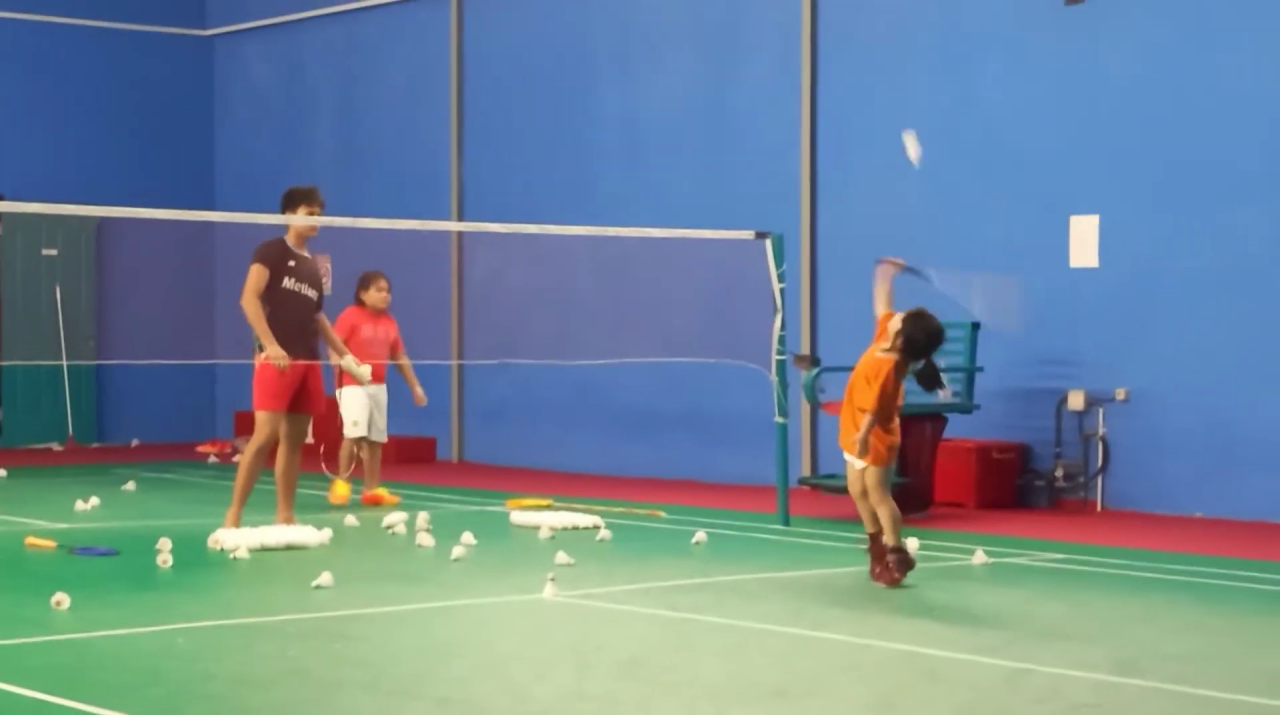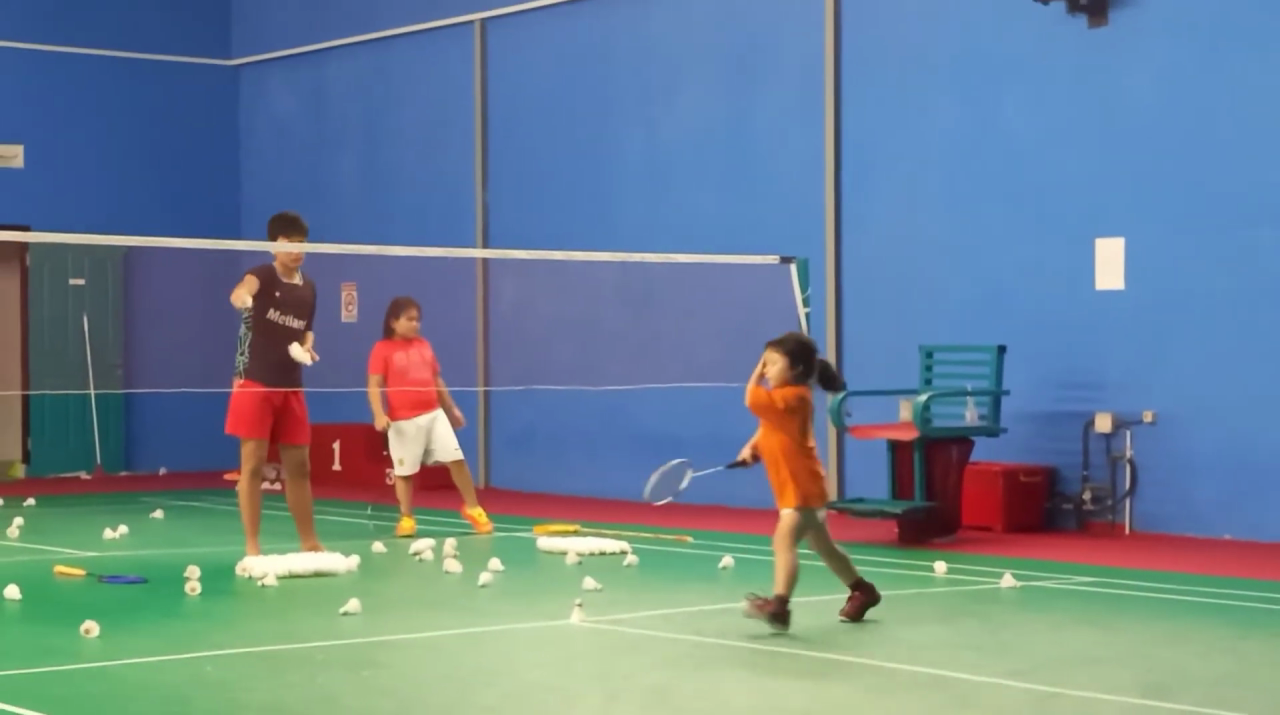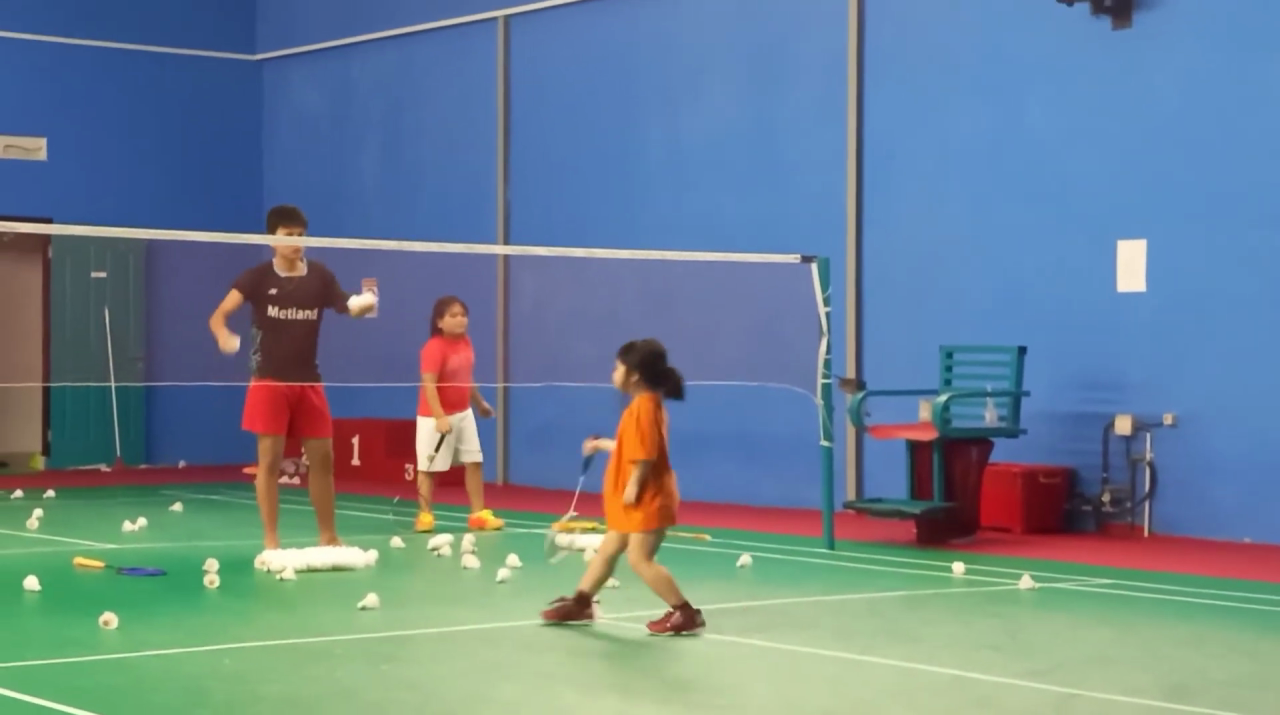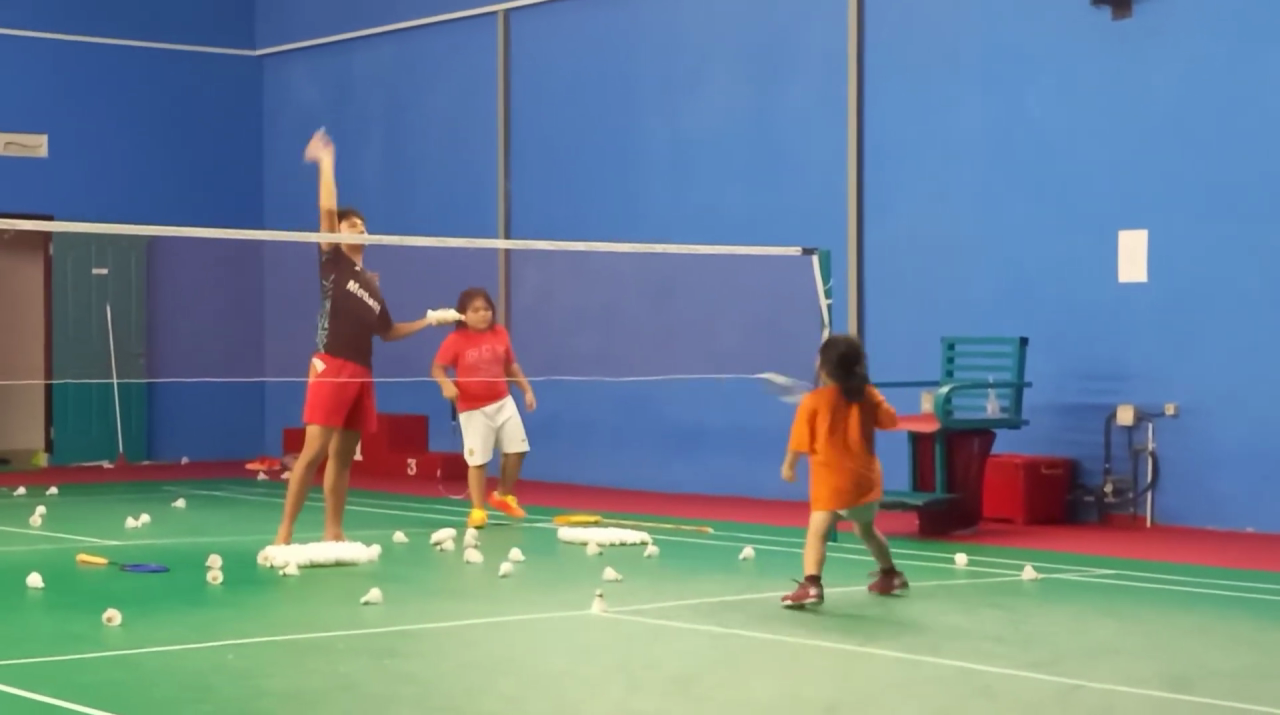
dt=1s
person 1, frame 1
left shoulder: (314, 266)
right shoulder: (271, 251)
right elbow: (249, 299)
left wrist: (344, 353)
right wrist: (271, 346)
left hip: (309, 361)
right hip: (277, 358)
left knee: (294, 439)
right knee: (265, 436)
left ankle: (285, 515)
right ankle: (234, 513)
person 1, frame 2
left shoulder: (308, 288)
right shoulder: (262, 275)
right elbow: (241, 292)
left wrist: (307, 348)
right wrist: (242, 296)
left hip: (291, 387)
right hip: (254, 384)
left knee: (299, 466)
right knee: (253, 464)
left ankle: (310, 543)
right ankle: (252, 546)
person 1, frame 3
left shoulder: (320, 275)
right shoulder: (257, 277)
left elbow: (349, 308)
right elbow: (218, 316)
left wrist: (364, 304)
right wrist: (224, 335)
left hip: (309, 382)
right hip: (269, 381)
left knee: (323, 459)
right knee: (270, 461)
left ankle: (329, 536)
right ankle: (271, 541)
person 1, frame 4
left shoulder: (372, 286)
right shoulder: (333, 263)
left elbow: (389, 332)
right elbow: (327, 211)
left wrist: (429, 320)
right wrist: (326, 161)
left hip: (361, 375)
right hip: (331, 368)
left knee: (343, 457)
right knee: (314, 451)
left ankle: (334, 532)
right ankle: (285, 531)
person 2, frame 1
left shoulder: (887, 368)
right shoulder: (885, 336)
left elbow: (874, 408)
right elbow: (881, 303)
left wrist: (863, 437)
right wrist: (885, 273)
left hip: (875, 438)
right hip: (855, 435)
left knee: (878, 494)
right knee: (858, 490)
left ankle: (896, 555)
right ankle: (878, 542)
person 2, frame 2
left shoulder: (795, 396)
right shoulder: (781, 397)
left elbow: (752, 400)
right elbow: (766, 430)
left wrist: (757, 374)
right wrist: (752, 448)
left hip: (803, 487)
right hip: (790, 487)
left knee: (783, 542)
right knee: (822, 546)
left ankle: (779, 605)
right ankle: (862, 591)
person 2, frame 3
left shoulder: (643, 407)
right shoulder: (648, 404)
left elbow: (644, 454)
left wrist: (634, 487)
right wrist: (604, 445)
left hip: (649, 499)
right hip: (629, 502)
left knee: (641, 560)
right knee: (608, 549)
left ankle: (684, 613)
right ankle: (579, 603)
person 2, frame 4
left shoulder: (812, 401)
right shoulder: (866, 395)
left elbow: (799, 443)
right elbow: (890, 420)
left wrist: (788, 466)
left hip: (833, 482)
right hip: (865, 479)
left knee: (816, 534)
right knee: (866, 528)
left ankle: (811, 585)
right ankle: (890, 575)
person 3, frame 1
left shoulder: (390, 321)
right shoulder: (351, 315)
left elbow: (400, 357)
left wrist: (415, 386)
right wrist: (337, 359)
left hip: (378, 387)
right hip: (352, 385)
left knee: (375, 439)
right knee: (355, 434)
left ankle: (372, 489)
right ankle: (341, 482)
person 3, frame 2
left shoulder: (424, 345)
right shoulder: (383, 349)
left elbow: (437, 380)
right elbow: (374, 386)
left wrist: (452, 408)
right wrist: (379, 414)
left hip: (434, 414)
right hip: (403, 420)
left knee: (456, 459)
right knee: (404, 471)
left ankle: (472, 508)
right ankle: (406, 518)
person 3, frame 3
left shoulder: (466, 343)
right shoulder: (435, 347)
right elbow: (429, 385)
left wrist: (480, 402)
right wrist: (440, 417)
left hip: (463, 413)
right hip: (437, 417)
left knee: (474, 461)
right knee: (429, 466)
left ankle: (478, 513)
right ankle: (425, 514)
person 3, frame 4
left shoulder: (500, 333)
right shoulder: (455, 340)
left elbow: (511, 365)
right elbow: (437, 368)
left wrist: (527, 390)
right wrist: (446, 384)
left hip: (503, 402)
right hip: (473, 408)
left knee: (517, 450)
right knee: (477, 460)
left ankle: (503, 495)
right ankle: (478, 510)
